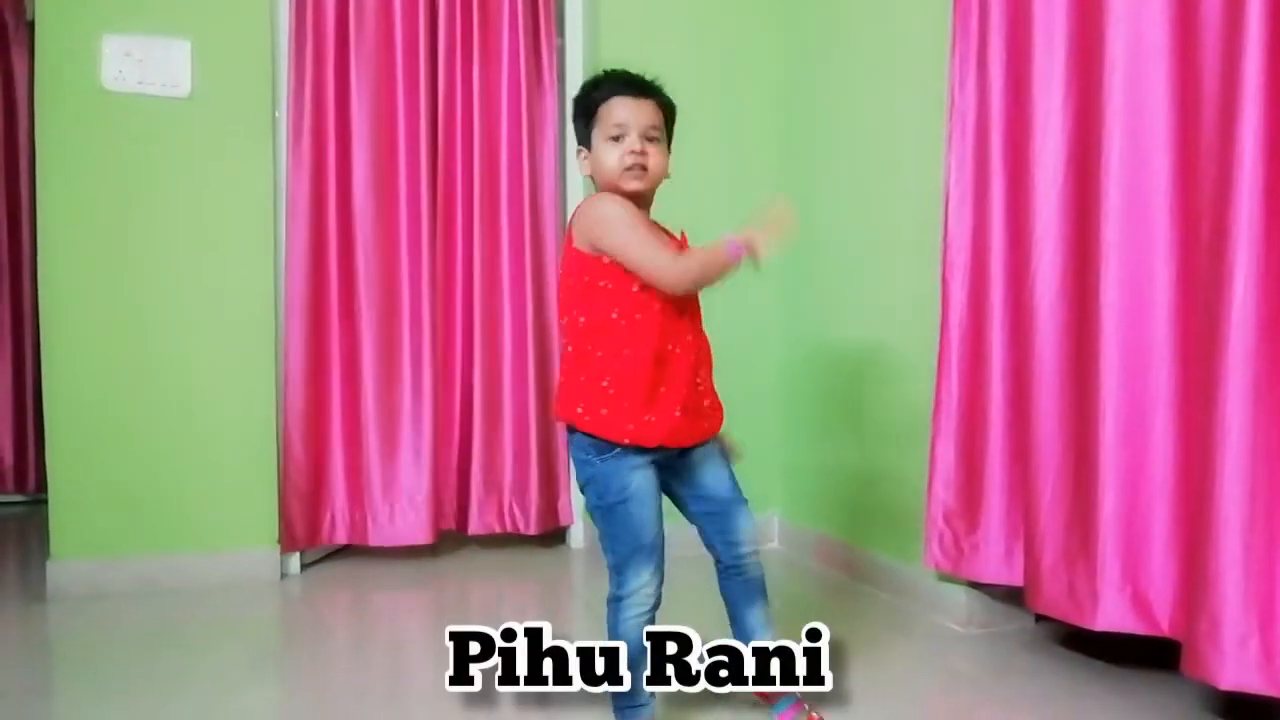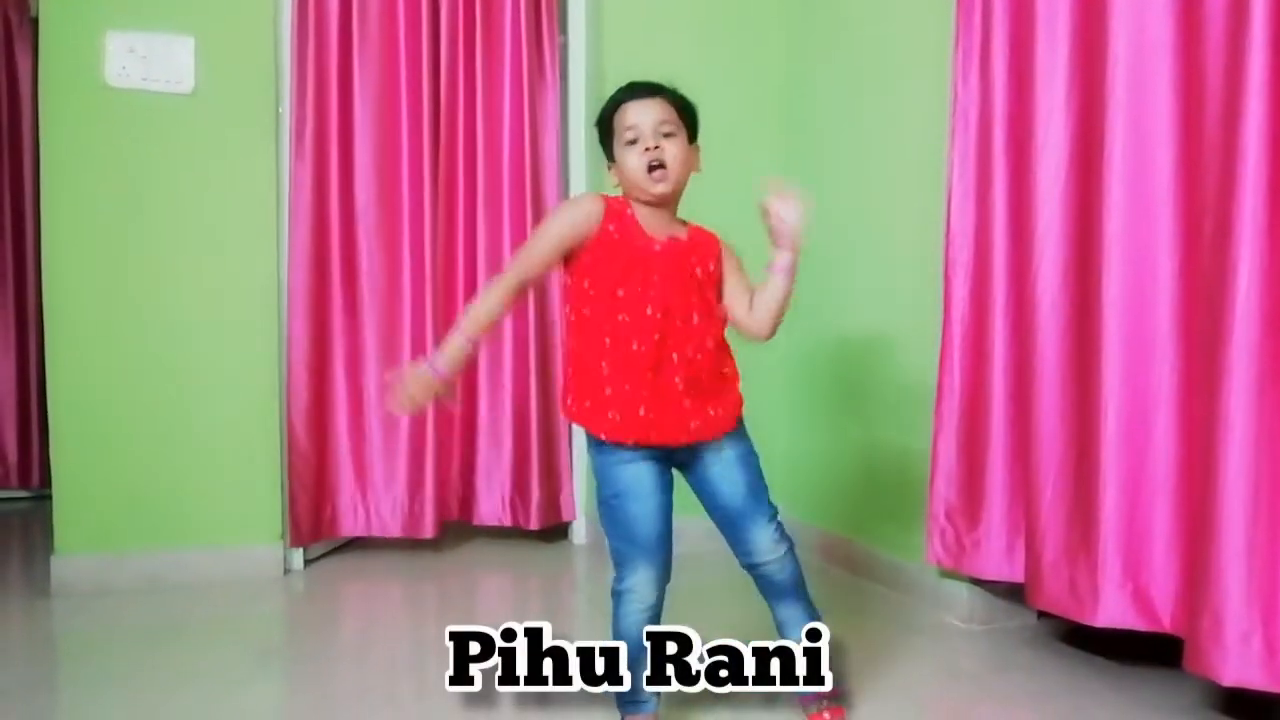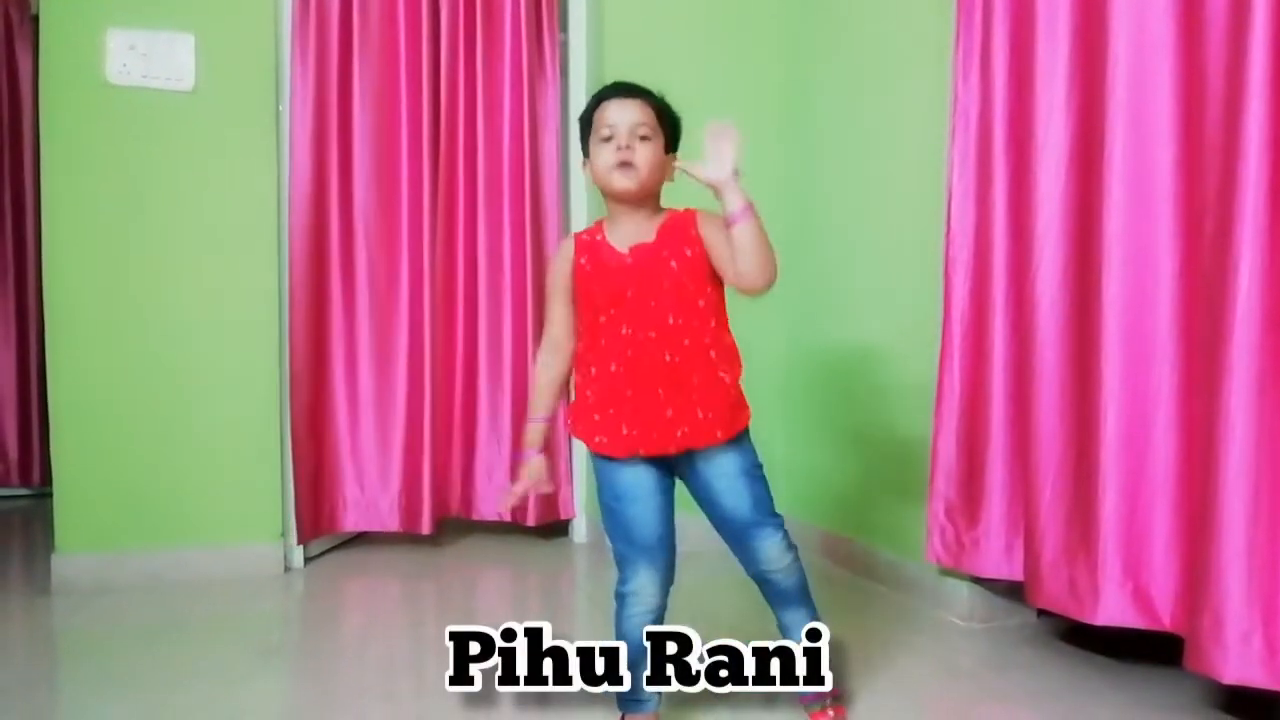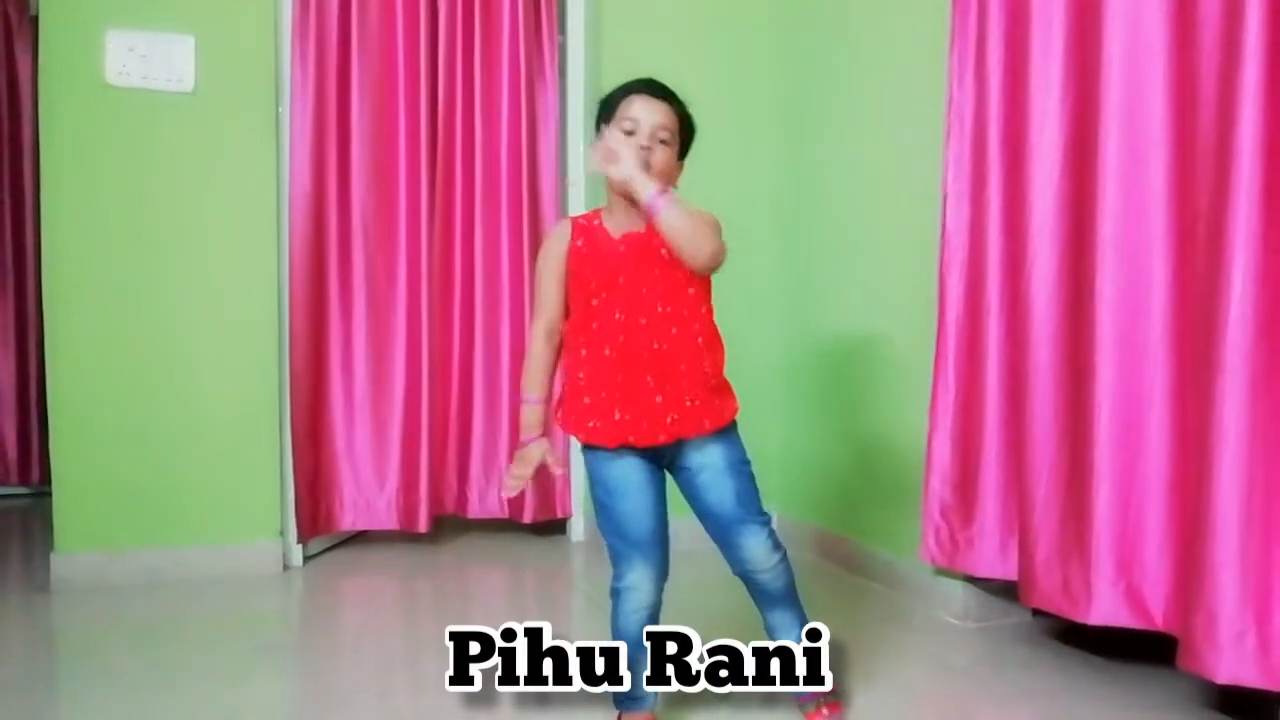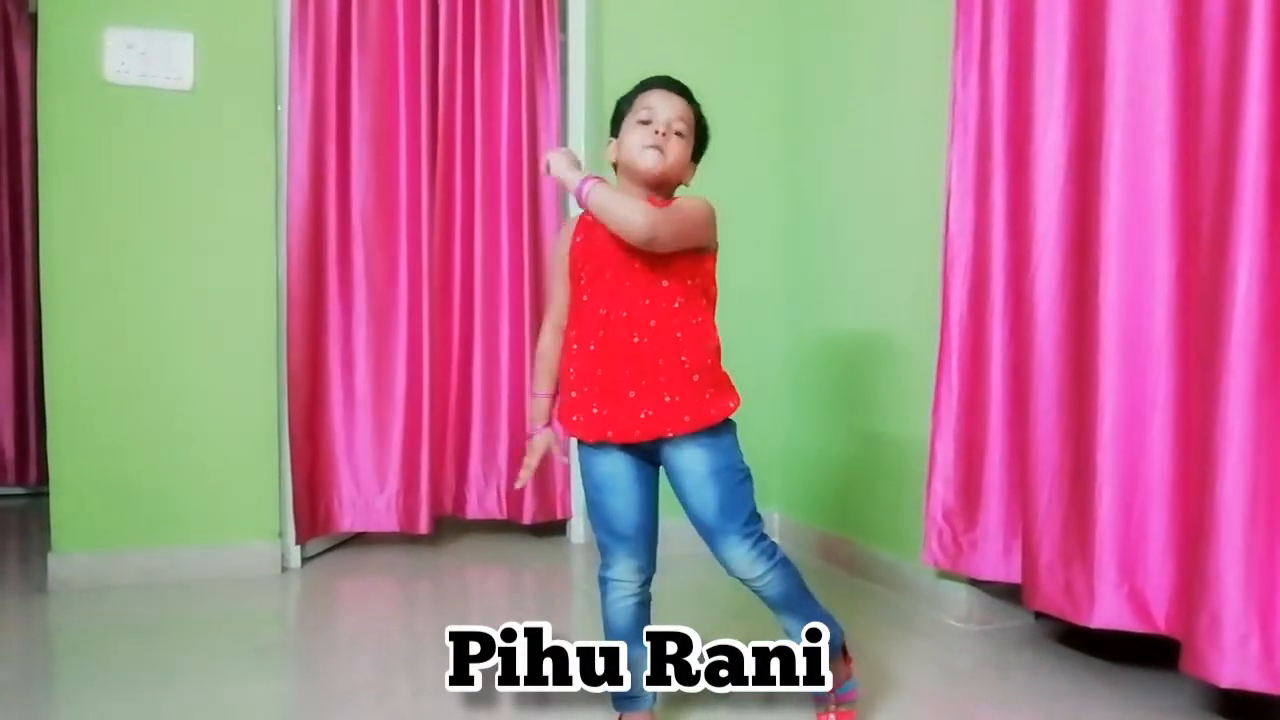
dt=0.4s
person 1, frame 1
left shoulder: (665, 239)
right shoulder: (600, 215)
right elbow: (680, 275)
left wrist: (707, 424)
right wrist: (747, 244)
left hip: (681, 431)
right hip: (612, 436)
left knee: (739, 541)
right knee: (638, 583)
person 1, frame 2
left shoulder: (708, 248)
right shoulder: (589, 218)
left elbow: (757, 323)
right elbow: (509, 282)
left wrist: (786, 243)
right wrist: (443, 361)
left hip: (711, 424)
right hip: (619, 432)
left knee: (766, 544)
right knee: (642, 578)
person 1, frame 3
left shoulder: (699, 229)
right shoulder: (574, 254)
left elbow: (757, 276)
right elbow: (557, 349)
left wrist: (725, 182)
right wrist: (534, 445)
left hip: (714, 431)
right hip: (621, 444)
left knee: (770, 553)
right knee: (642, 583)
person 1, frame 4
left shoulder: (686, 221)
right shoulder: (568, 238)
left elbow: (705, 255)
right elbow: (546, 334)
left wrist: (643, 182)
right wrist: (533, 431)
left hip: (700, 422)
right hip: (611, 432)
left knee: (756, 549)
right knee: (638, 576)
person 1, frame 5
left shoulder: (695, 216)
right shoulder: (575, 234)
left elbow: (646, 228)
right elbow: (557, 328)
left wrist: (577, 179)
right wrist: (540, 421)
left hip: (692, 420)
right hip: (605, 428)
left knee: (743, 550)
right knee: (624, 574)
left ankle: (830, 652)
